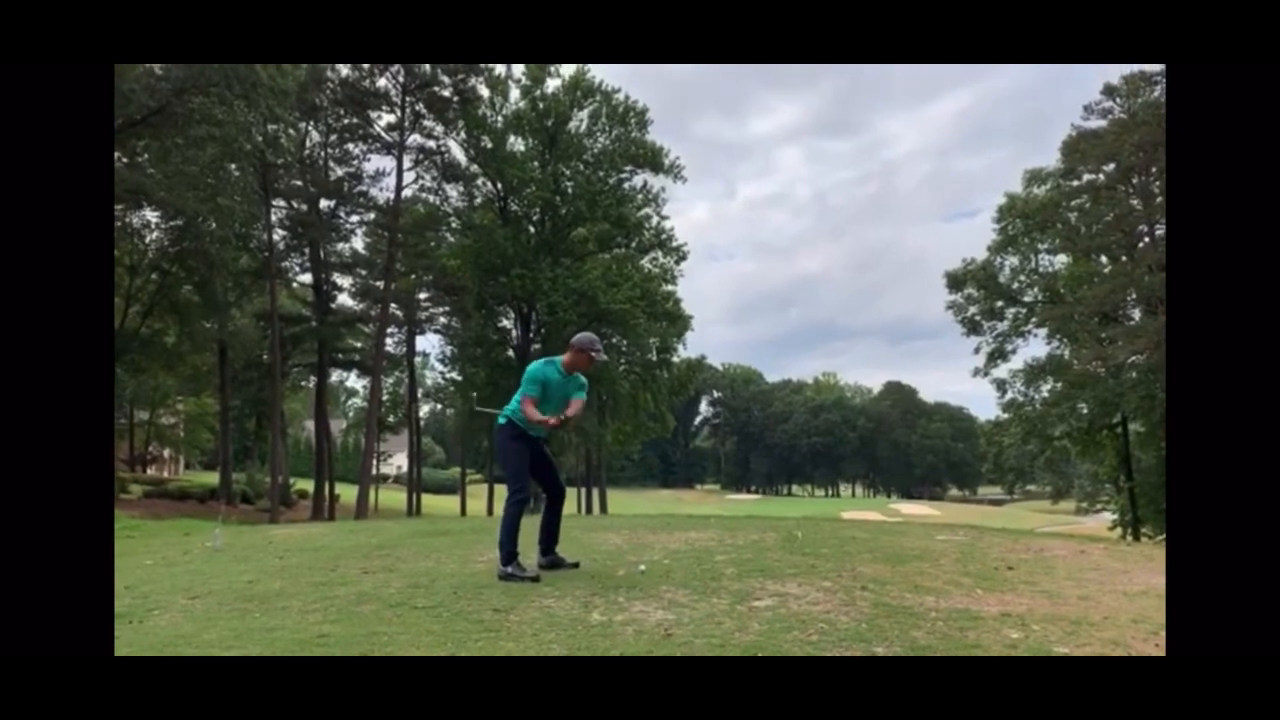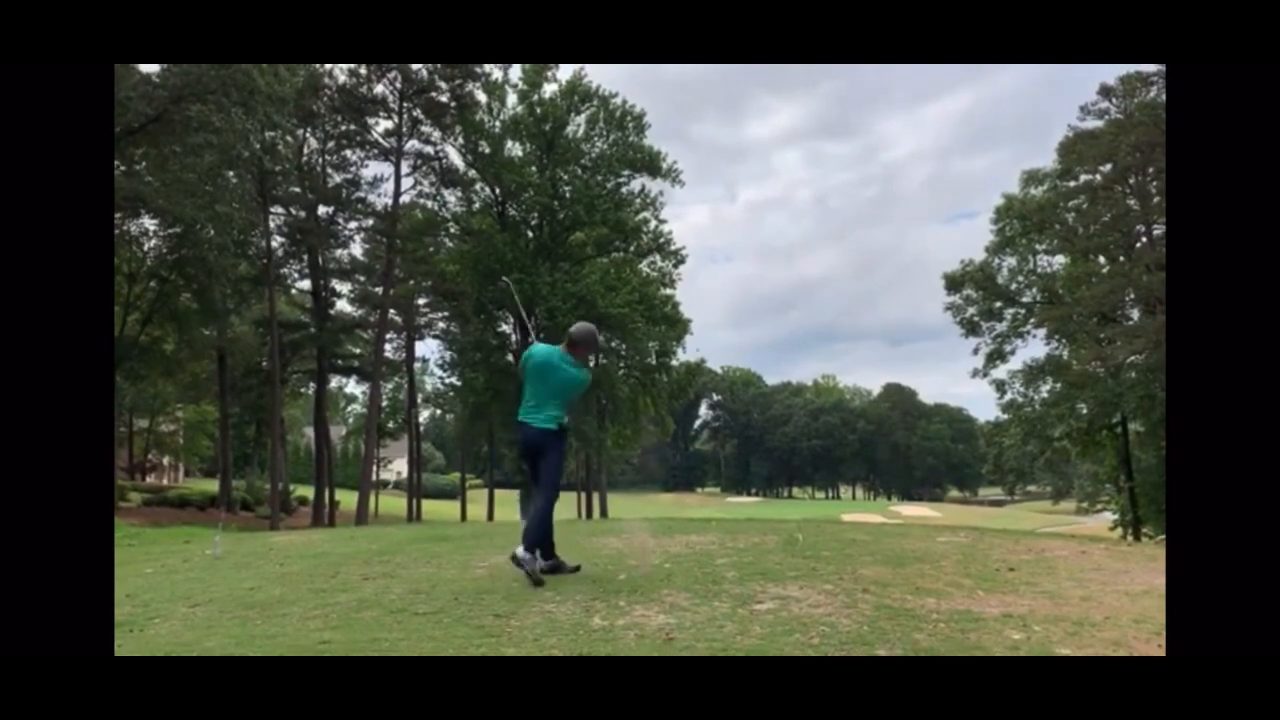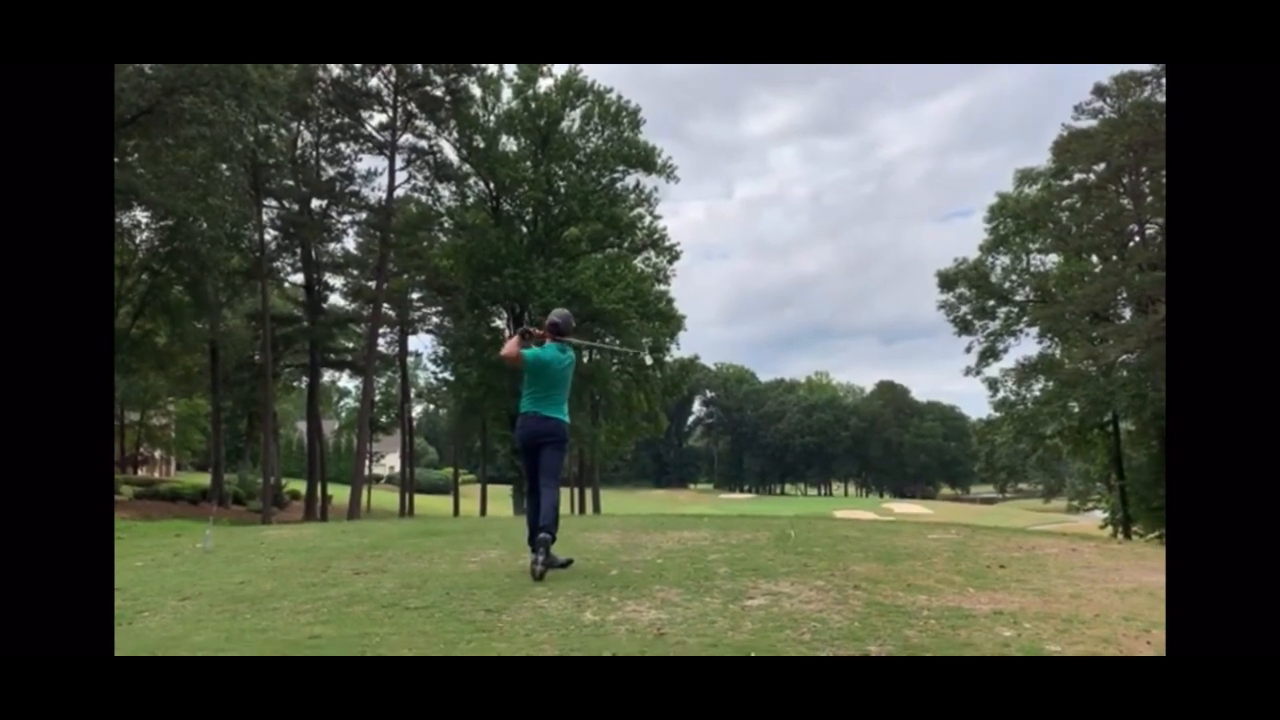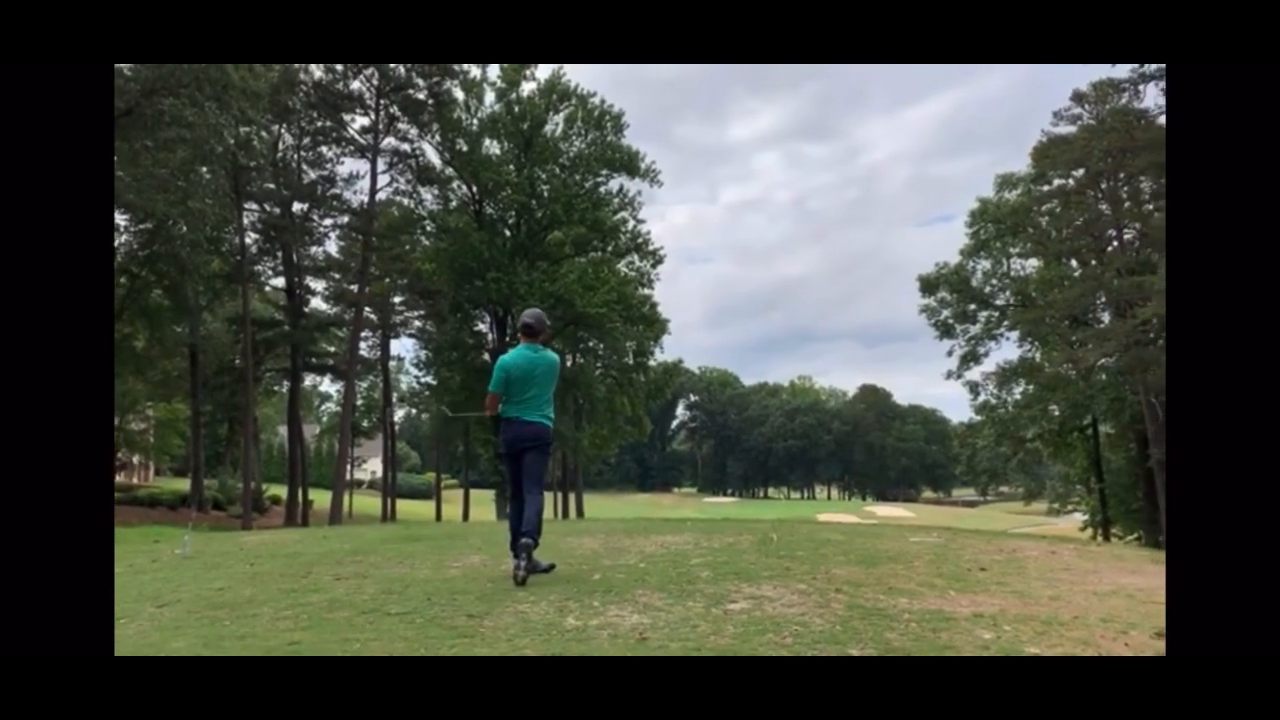
dt=1s
person 1, frame 1
left shoulder: (580, 383)
right shoulder: (540, 368)
left elbow: (576, 407)
right elbow: (527, 407)
left wrist: (564, 418)
right wrist: (544, 420)
left hip: (534, 438)
right hip: (512, 432)
left knee: (556, 491)
right knee: (520, 494)
left ankle: (547, 554)
right ankle: (507, 563)
person 1, frame 2
left shoulder: (538, 351)
right shoulder: (582, 376)
left elbow: (523, 371)
left hip: (527, 431)
right hip: (550, 435)
left knee: (542, 493)
right knee: (547, 495)
left ankle: (548, 557)
right ankle: (526, 550)
person 1, frame 3
left shoulder: (542, 356)
right shoulder: (568, 355)
left elbow: (508, 354)
left wrist: (520, 336)
right wrist: (538, 340)
left hip: (528, 425)
right hip: (555, 427)
left knee: (533, 488)
right knee: (549, 486)
left ankle: (539, 550)
right ankle: (545, 537)
person 1, frame 4
left shoulder: (506, 361)
right shoulder: (553, 360)
left elbow: (491, 404)
left wrist: (494, 411)
left hip: (512, 430)
right hip: (540, 430)
left knee: (516, 493)
right knee: (533, 491)
left ankle: (520, 554)
right ankle: (527, 542)
